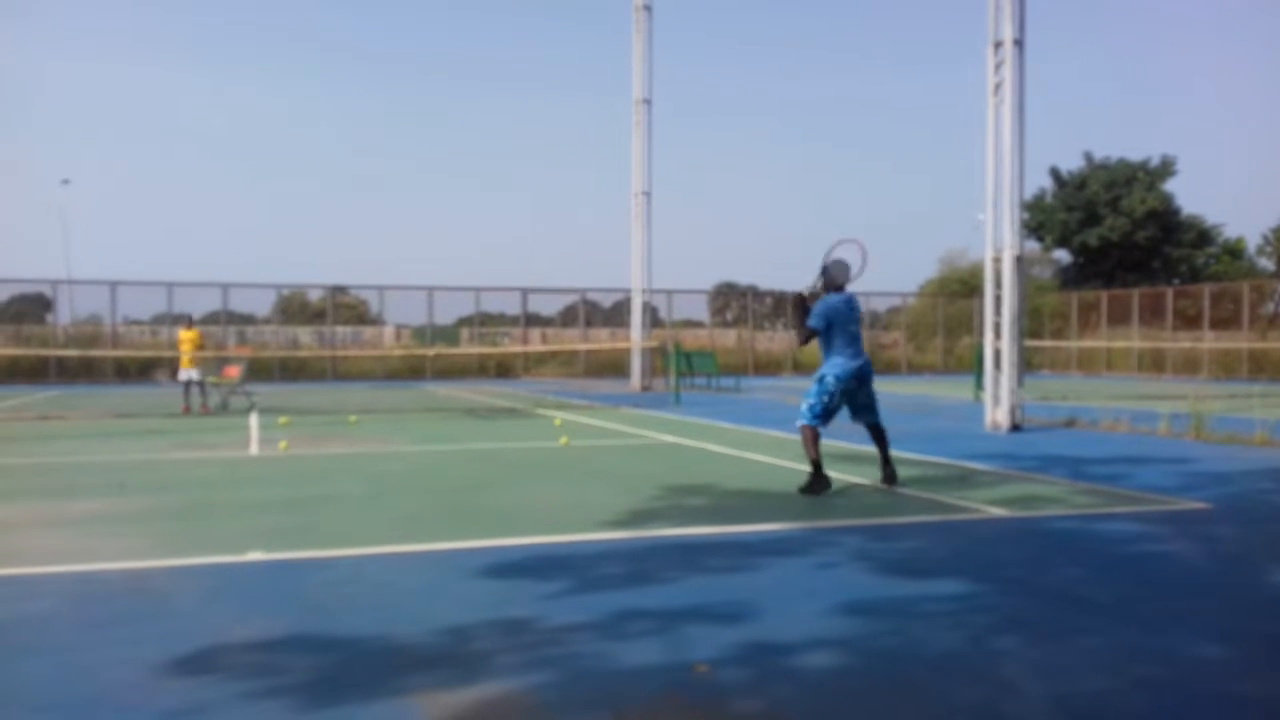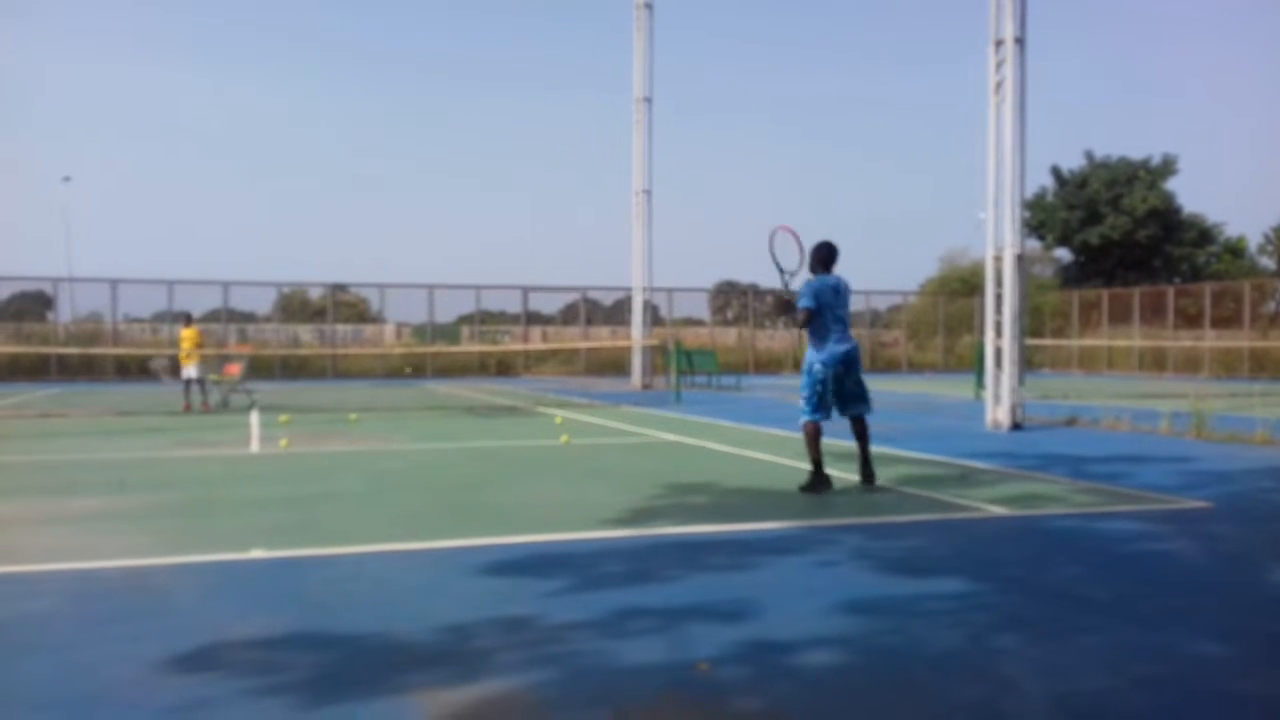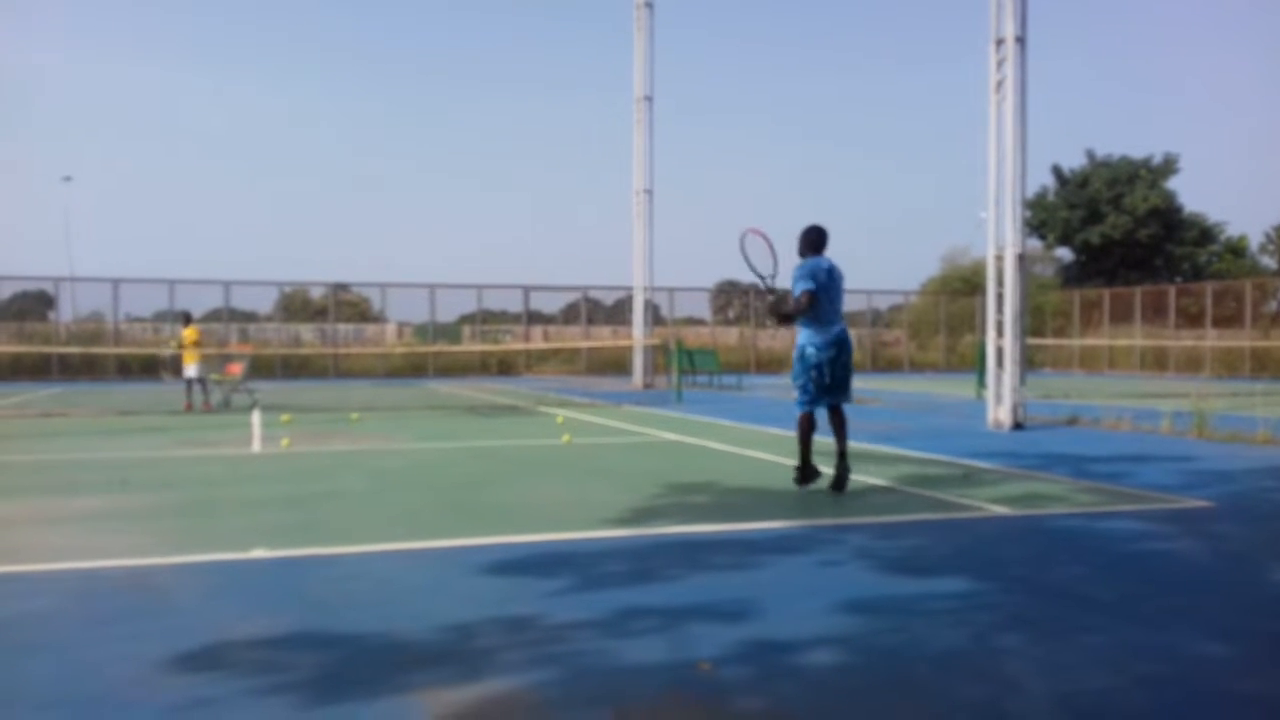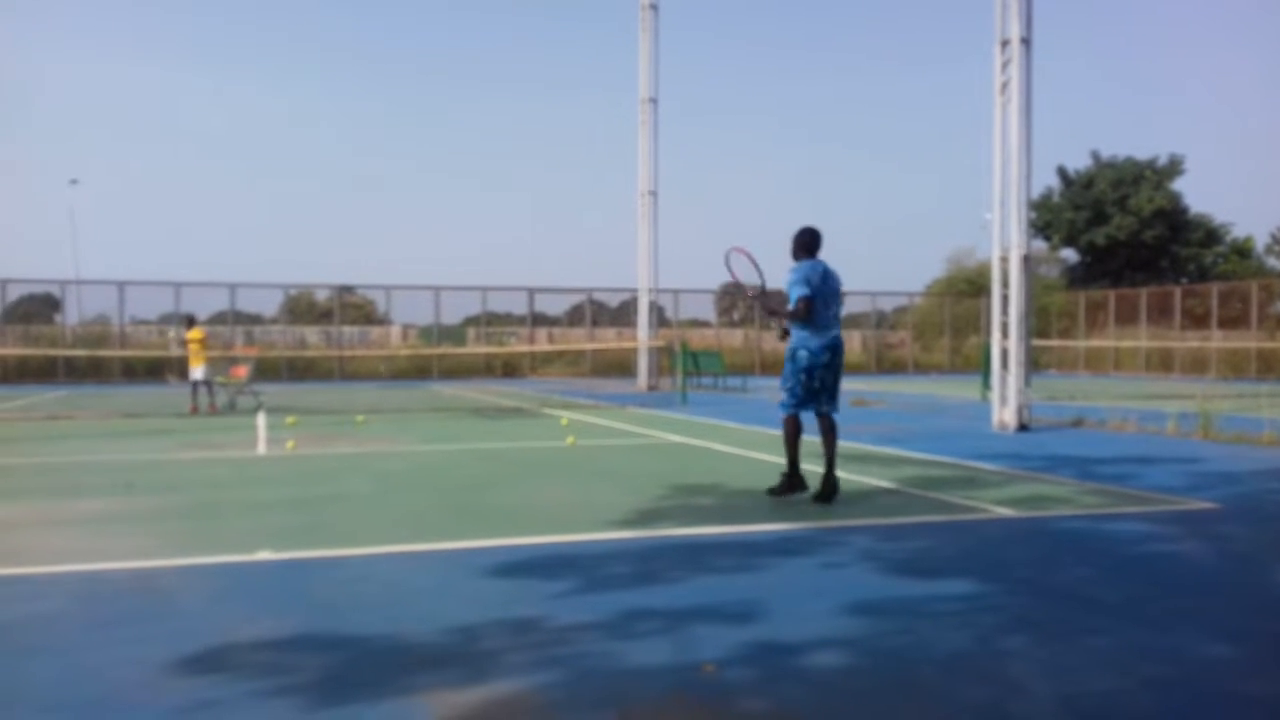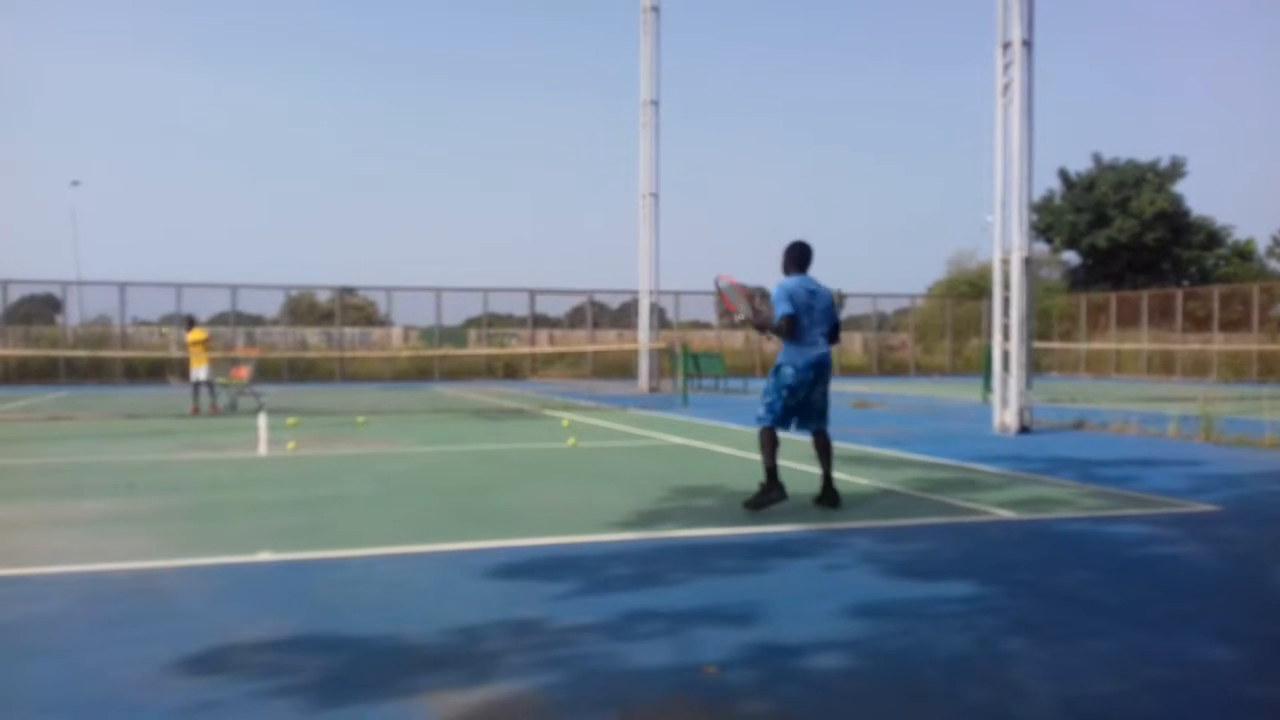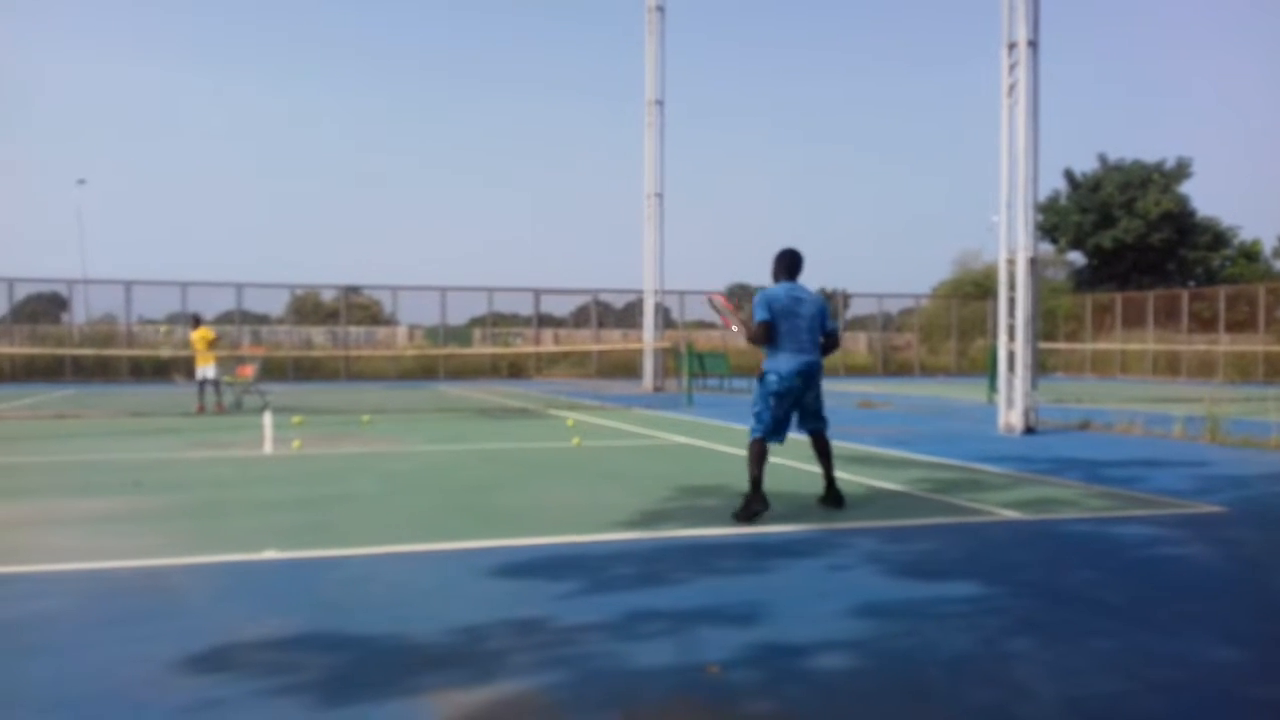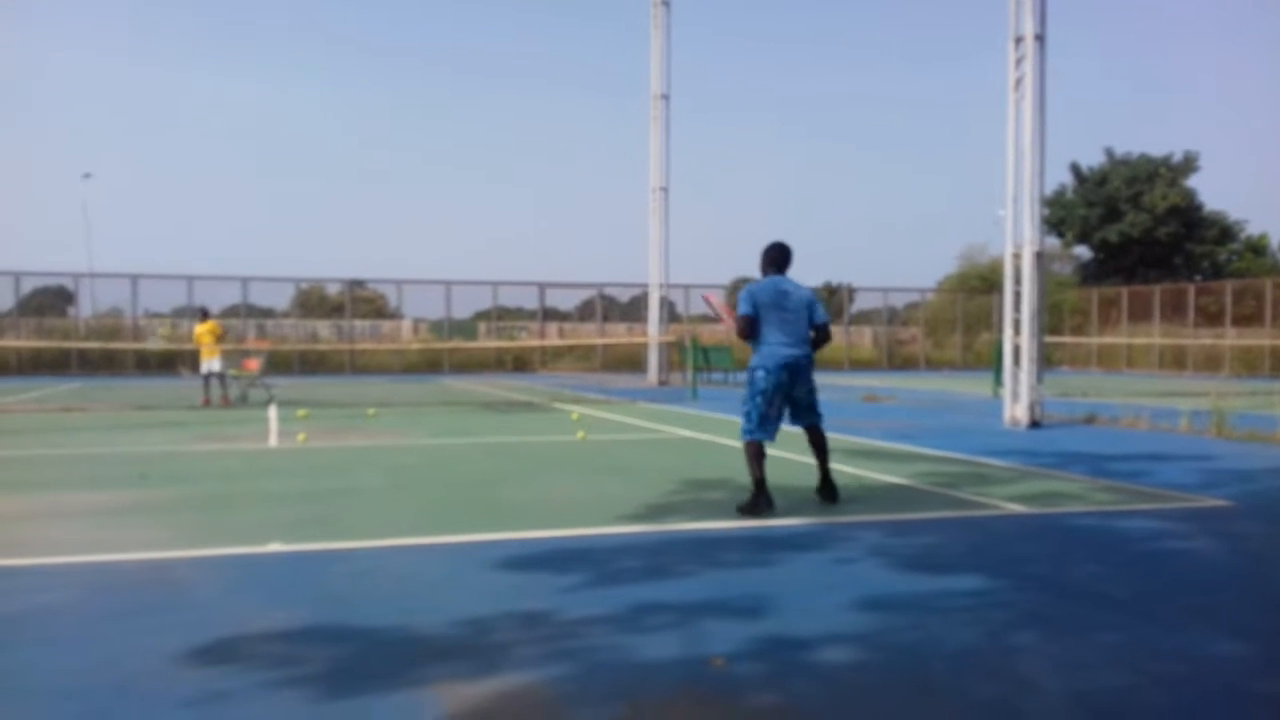
dt=0.1s
person 1, frame 1
left shoulder: (824, 304)
right shoulder: (851, 301)
left elbow: (804, 339)
left wrist: (800, 313)
right wrist: (808, 310)
left hip: (835, 374)
right hip: (861, 370)
left knee: (807, 422)
right knee: (870, 420)
left ankle: (818, 475)
right ankle: (888, 469)
person 1, frame 2
left shoulder: (812, 286)
right shoulder: (842, 285)
left elbow: (803, 321)
left wrist: (791, 309)
right wrist: (796, 306)
left hip: (823, 359)
right hip: (849, 354)
left knee: (811, 417)
right knee: (856, 412)
left ankle: (818, 475)
right ankle: (866, 466)
person 1, frame 3
left shoulder: (804, 269)
right shoulder: (834, 270)
left elbow: (805, 305)
left wrist: (785, 309)
right wrist: (791, 311)
left hip: (814, 345)
right hip: (840, 340)
left knee: (806, 408)
right knee: (835, 405)
left ankle: (806, 467)
right ankle: (842, 464)
person 1, frame 4
left shoulder: (800, 273)
right shoulder: (832, 275)
left elbow: (804, 311)
left wrist: (780, 313)
left hip: (807, 349)
right hip: (833, 345)
left knee: (792, 411)
right knee: (824, 413)
left ankle: (792, 475)
right ankle: (829, 478)
person 1, frame 5
left shoulder: (784, 289)
right shoulder: (824, 292)
left elbow: (786, 328)
right elbow: (834, 333)
left wrist: (764, 324)
left hip: (793, 366)
right hip: (821, 363)
left knee: (767, 422)
right knee: (817, 428)
left ankle: (772, 483)
right ankle: (828, 489)
person 1, frame 6
left shoulder: (765, 297)
right shoulder: (816, 300)
left elbow: (761, 336)
right elbow: (833, 342)
left wrist: (752, 335)
left hip: (779, 373)
right hip: (810, 370)
left knee: (760, 435)
right knee: (816, 430)
left ankle: (756, 493)
right ankle: (831, 489)
person 1, frame 7
left shoulder: (752, 291)
right shoulder: (806, 294)
left elbow: (743, 331)
right elbow: (824, 335)
left wrist: (745, 333)
left hip: (766, 367)
right hip: (799, 365)
left knee: (754, 435)
right knee: (812, 424)
left ankle: (760, 493)
right ankle: (826, 482)
